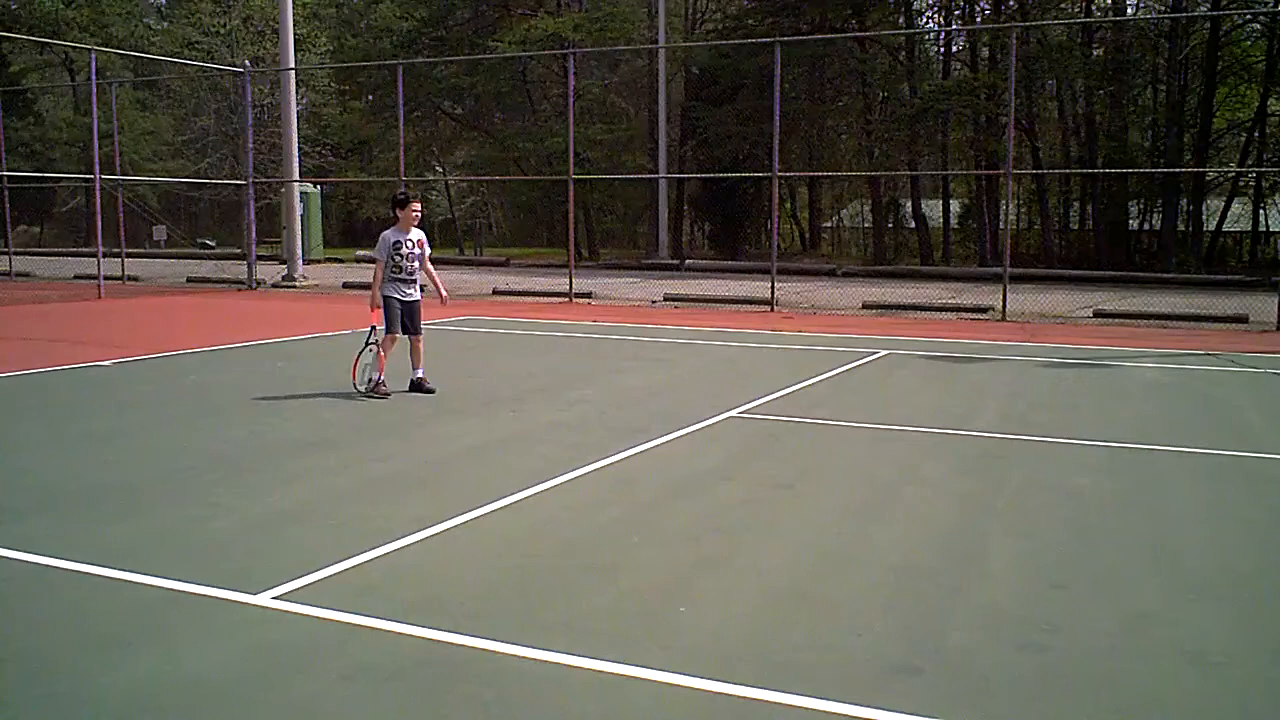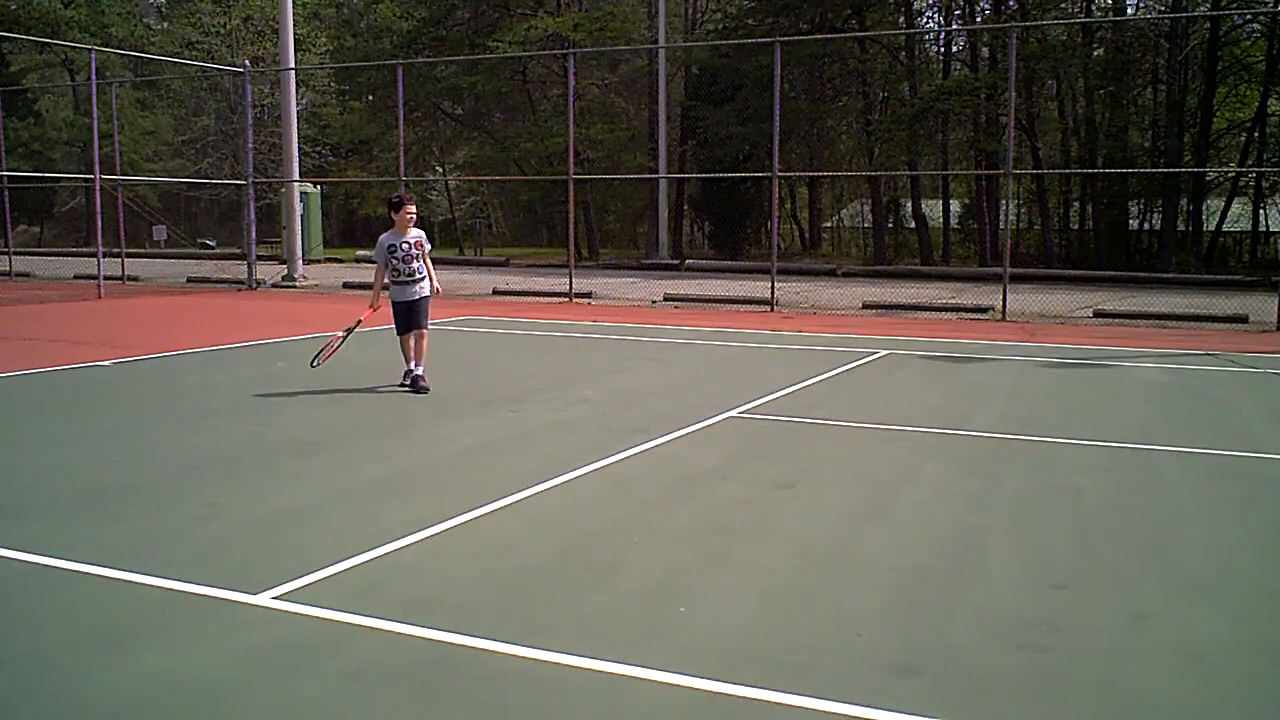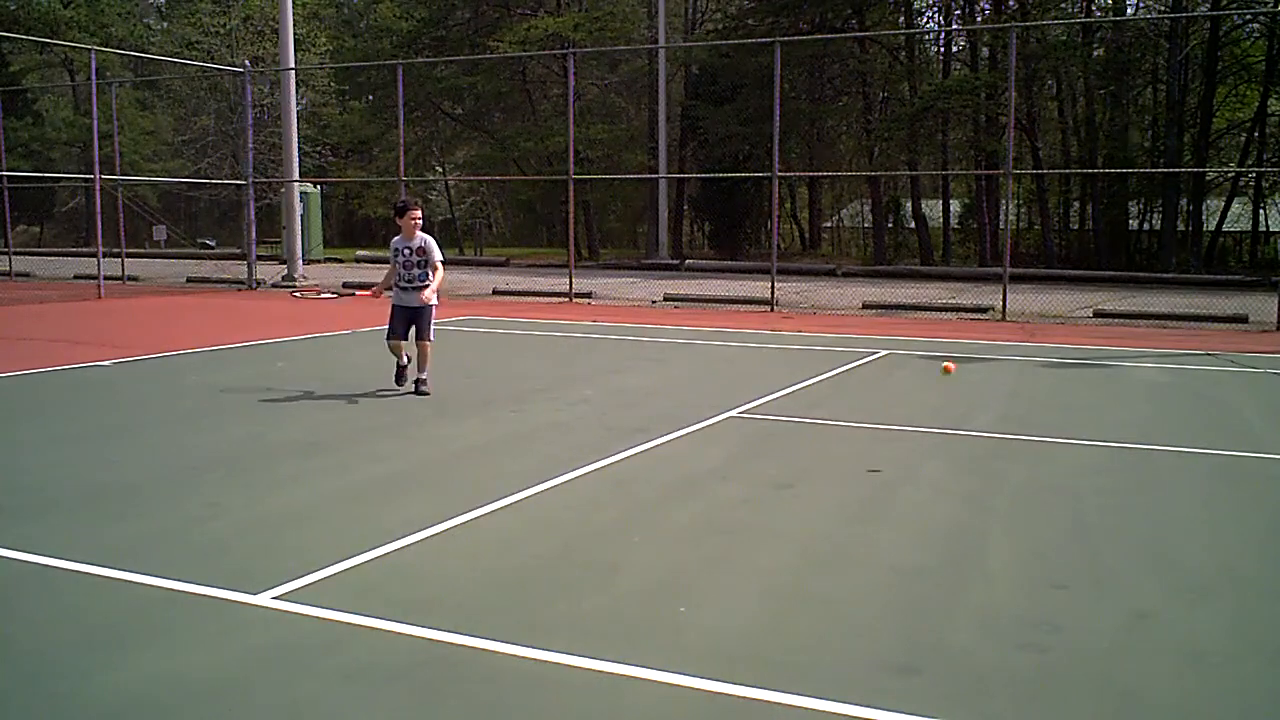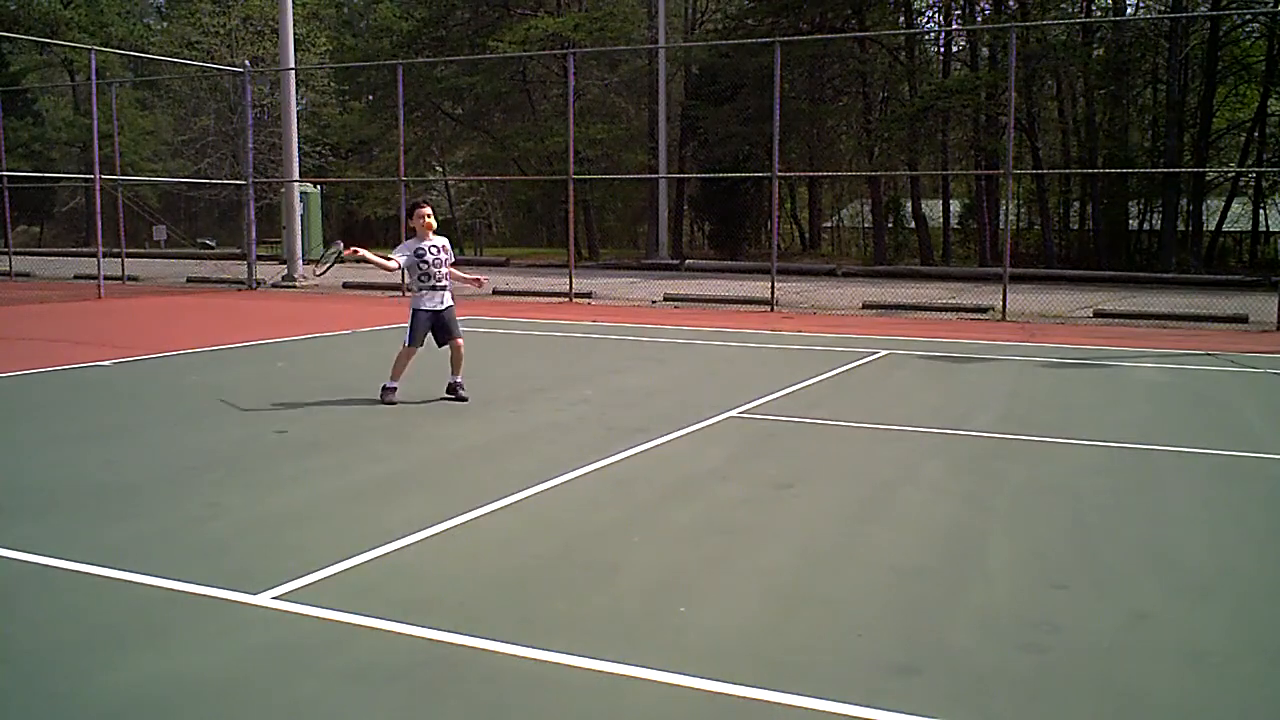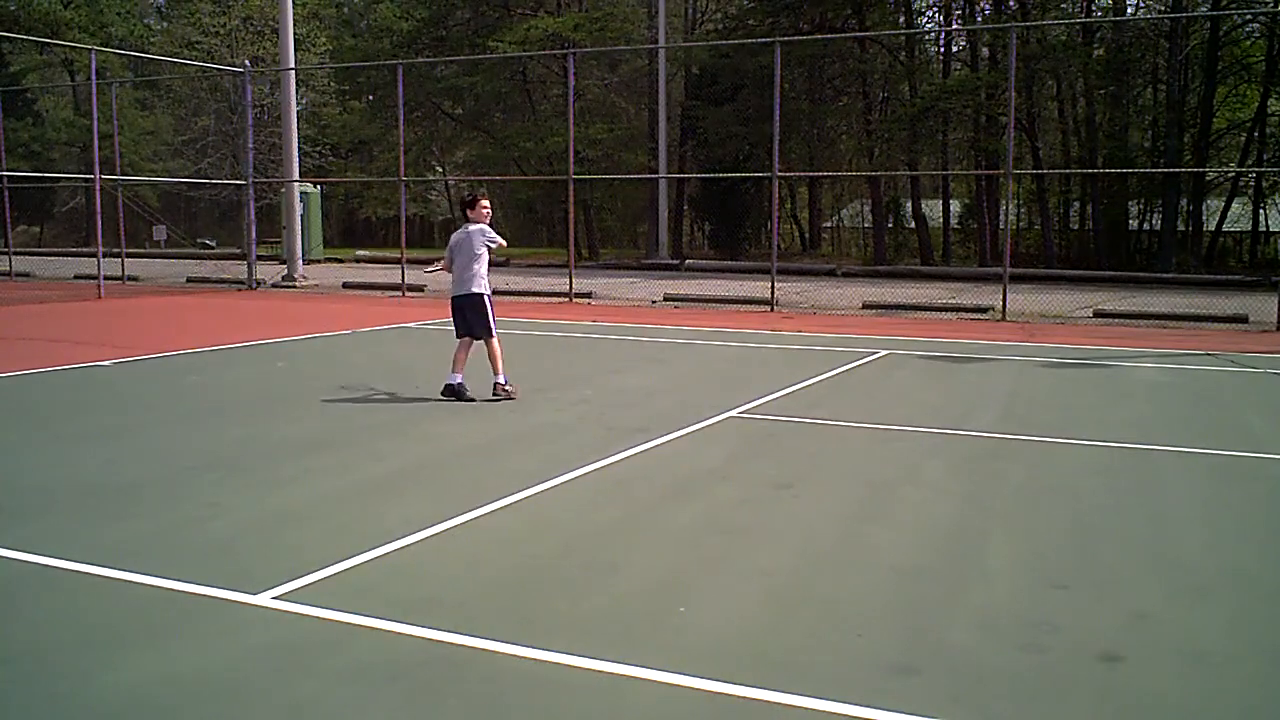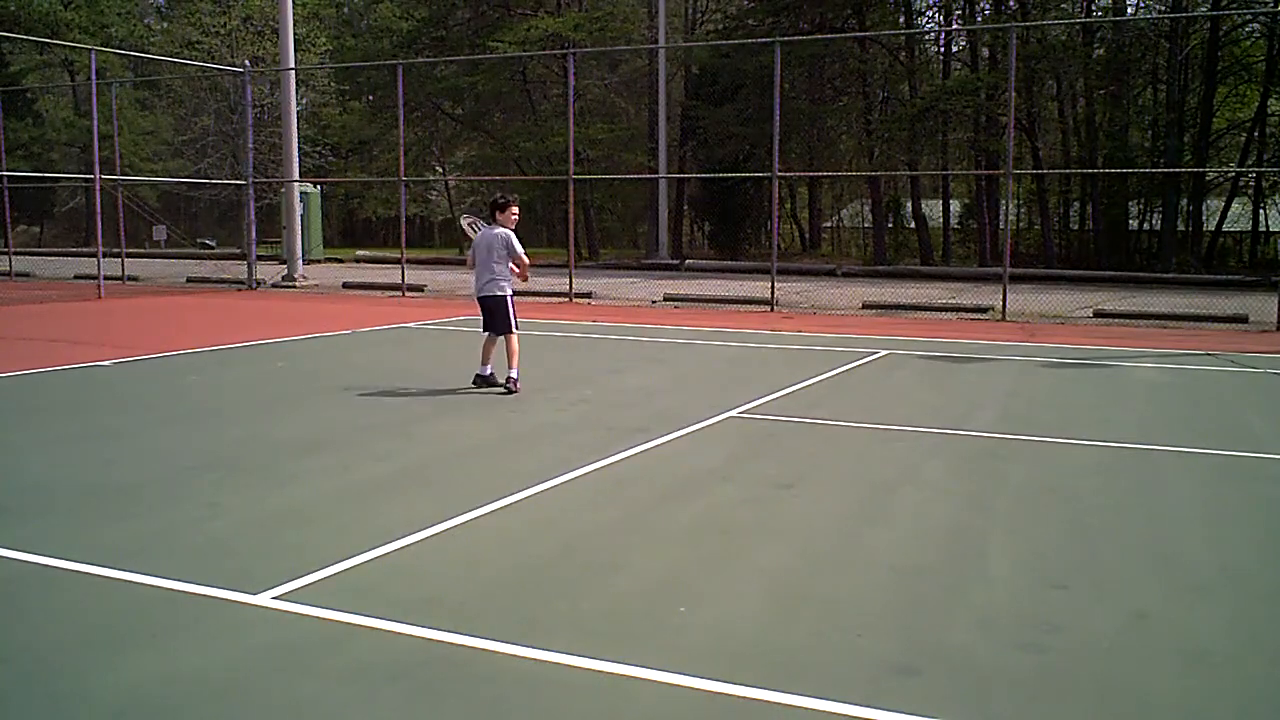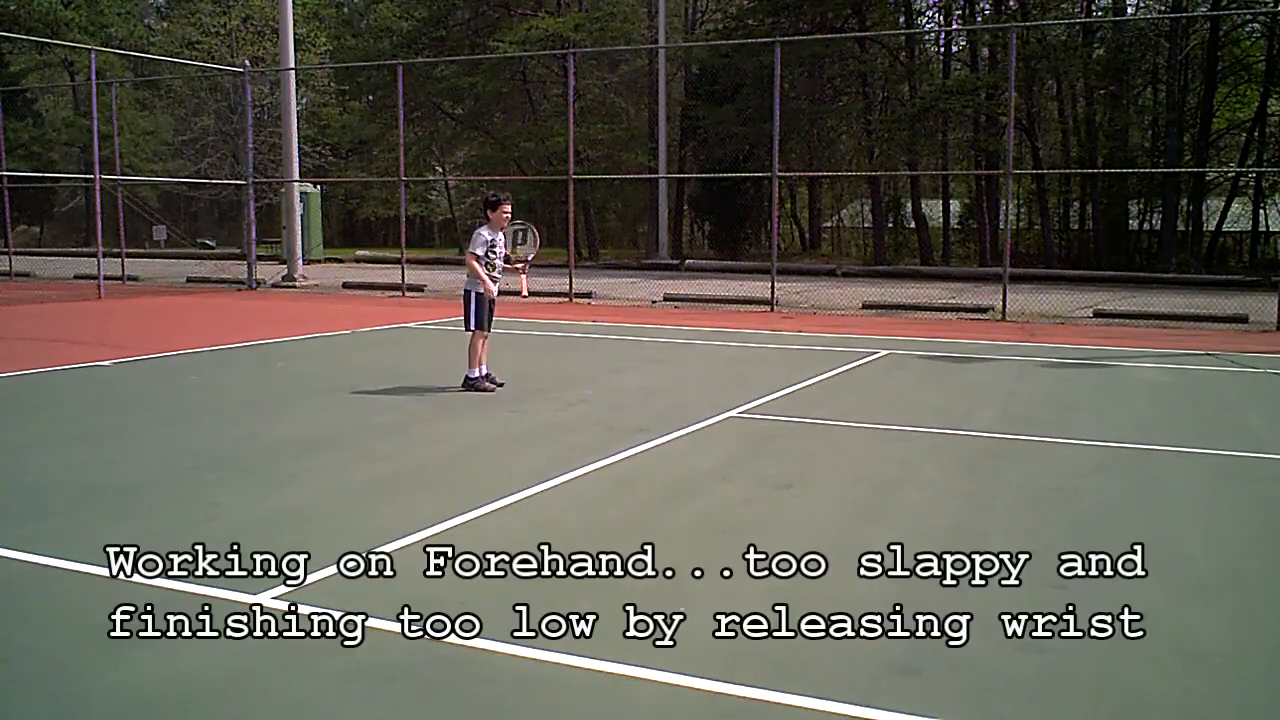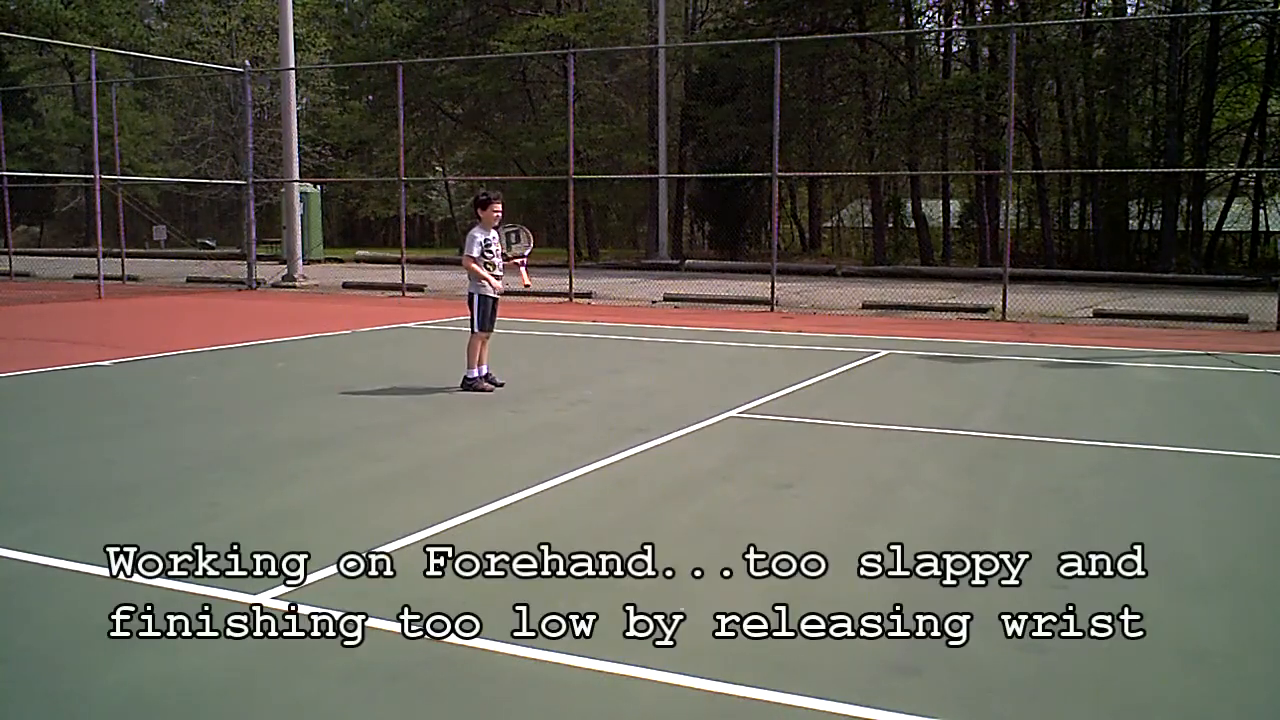
dt=0.5s
person 1, frame 1
left shoulder: (420, 236)
right shoulder: (387, 237)
left elbow: (426, 265)
right elbow: (379, 268)
left wrist: (440, 287)
right wrist: (375, 294)
left hip: (413, 294)
right hip: (392, 293)
left knee: (416, 337)
right knee: (392, 335)
left ankle: (418, 378)
right ankle: (378, 378)
person 1, frame 2
left shoulder: (419, 235)
right shoulder: (385, 240)
right elbow: (381, 270)
left wrist: (434, 280)
right wrist: (376, 297)
left hip: (420, 292)
right hip: (398, 295)
left knee: (420, 332)
right knee: (404, 334)
left ankle: (419, 375)
right ankle: (410, 369)
person 1, frame 3
left shoulder: (427, 241)
right shoulder: (396, 243)
left elbow: (439, 269)
left wrist: (432, 289)
right wrist: (381, 287)
left hip: (424, 301)
right hip: (401, 300)
left knee: (423, 342)
right knee: (393, 341)
left ankle: (422, 378)
right ankle: (402, 361)
person 1, frame 4
left shoulder: (443, 242)
right shoulder: (410, 245)
right elbow: (392, 265)
left wrist: (470, 278)
right wrist: (366, 255)
left hip: (444, 303)
right hip: (421, 304)
left knee: (457, 343)
right knee: (410, 347)
left ankle: (455, 384)
right ankle: (390, 386)
person 1, frame 5
left shoulder: (456, 236)
right shoulder: (482, 230)
left elbow: (446, 266)
right elbow: (502, 243)
right wrist: (491, 246)
left hip: (458, 293)
right hip: (477, 291)
left knee: (466, 339)
right knee: (490, 337)
left ankle: (454, 383)
right ankle: (500, 384)
person 1, frame 6
left shoulder: (480, 235)
right shoulder: (505, 234)
left elbow: (470, 263)
right elbow: (524, 260)
right wrist: (522, 272)
left hip: (482, 291)
right hip: (499, 291)
left knee: (493, 333)
right knee: (511, 333)
left ankle: (484, 373)
right ankle: (512, 378)
person 1, frame 7
left shoulder: (500, 236)
right shoulder: (482, 234)
right elbow: (470, 260)
left wrist: (512, 267)
right wrist: (486, 281)
left hip: (488, 291)
right hip: (477, 289)
left knee: (483, 333)
right knee: (479, 332)
left ankle: (482, 374)
right ankle: (472, 377)
person 1, frame 8
left shoulder: (494, 234)
right shoulder: (476, 235)
right elbow: (468, 263)
right wrist: (490, 279)
left hip: (492, 292)
right hip: (479, 291)
left knee: (485, 333)
right knee: (478, 333)
left ankle: (483, 373)
right ankle: (470, 377)
